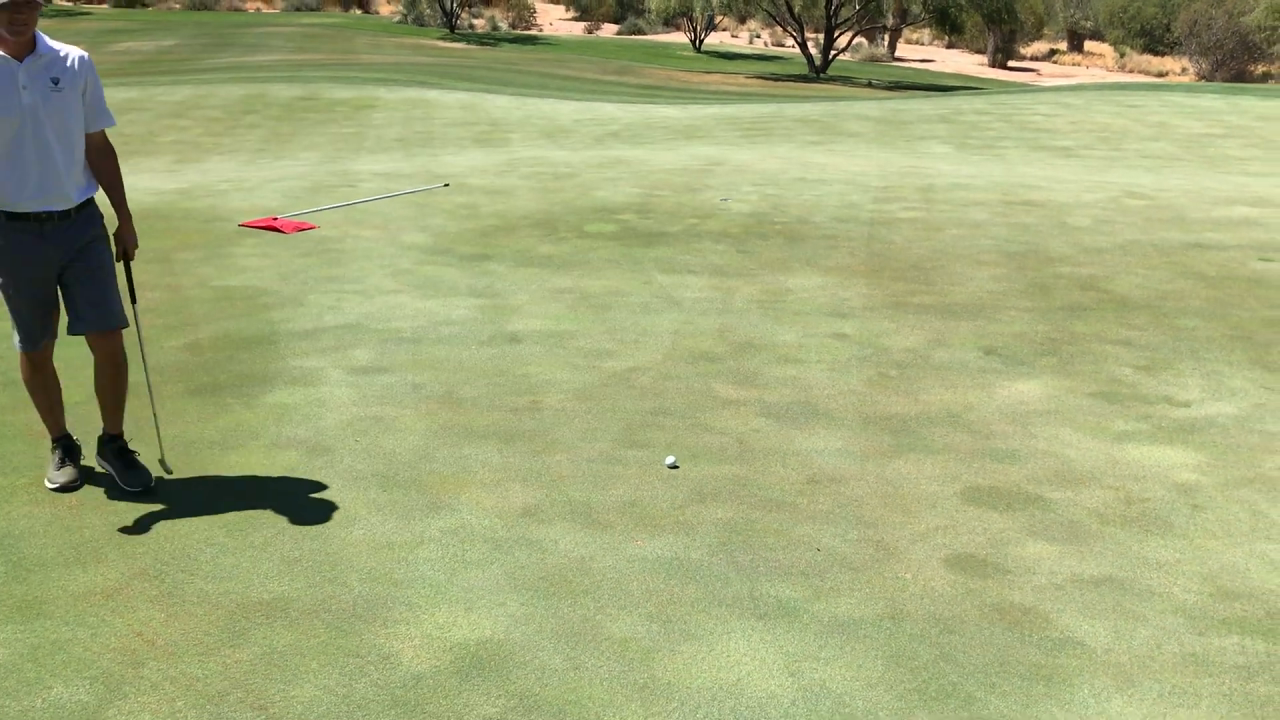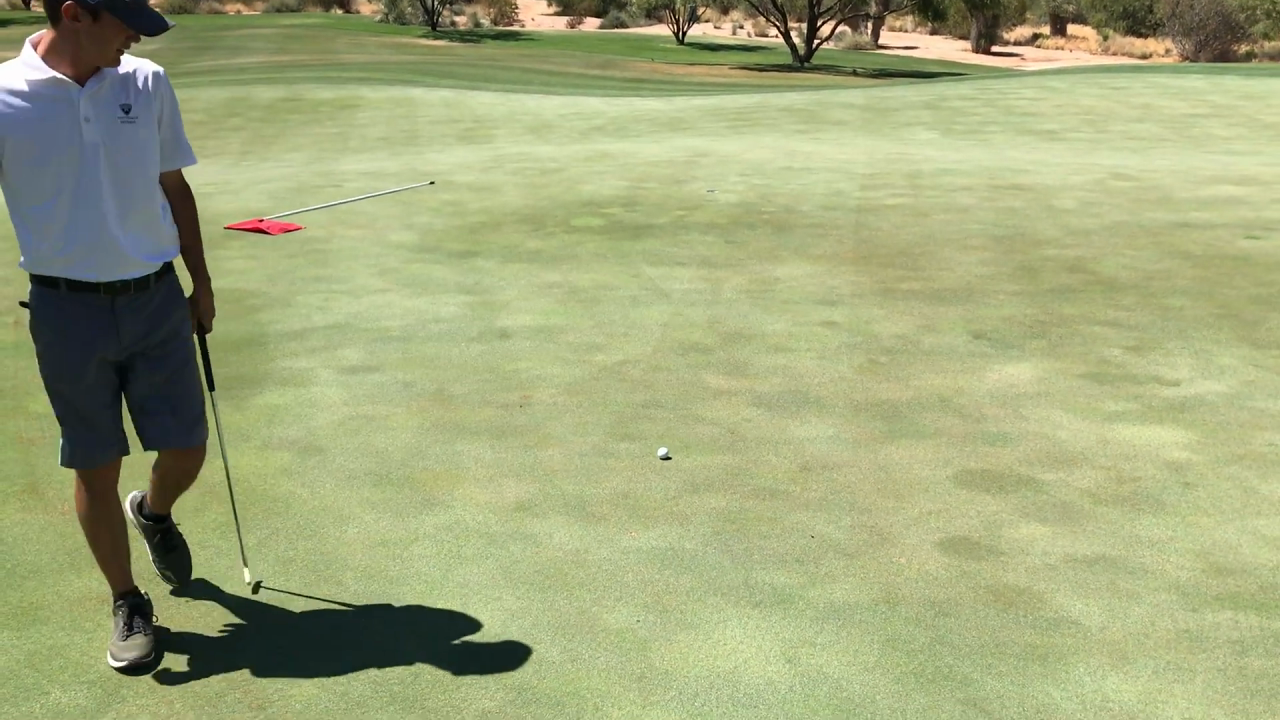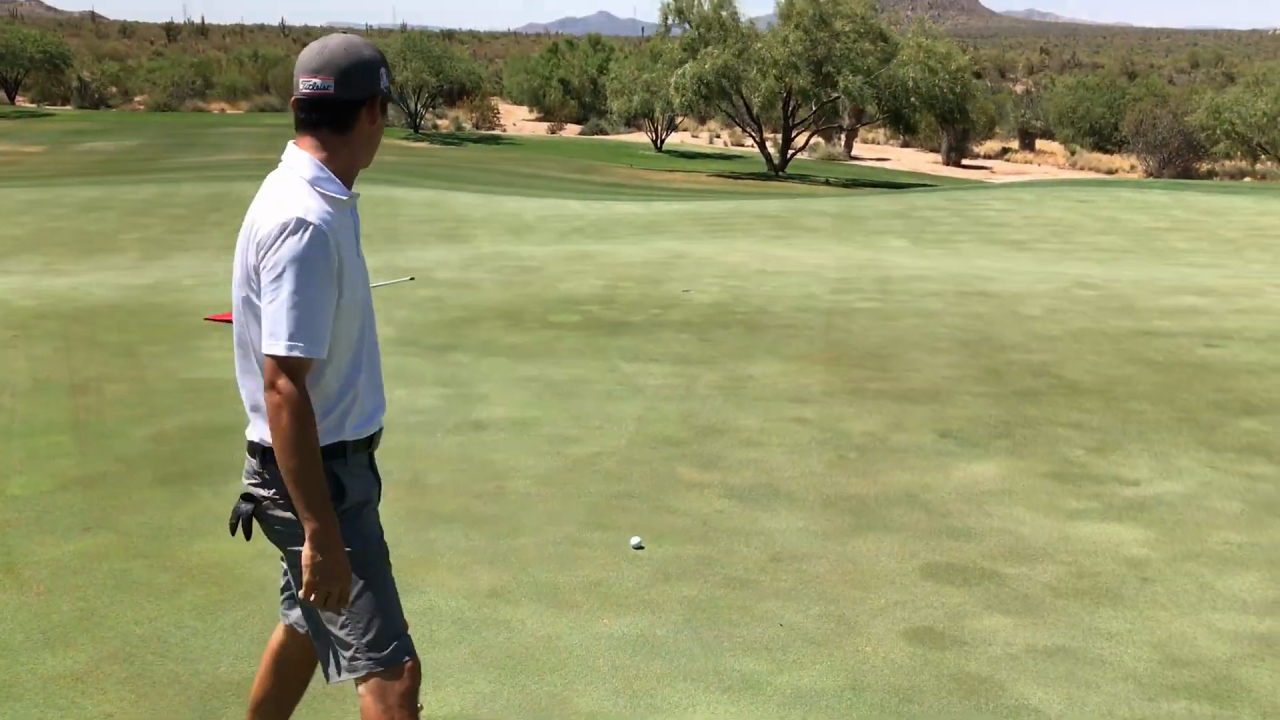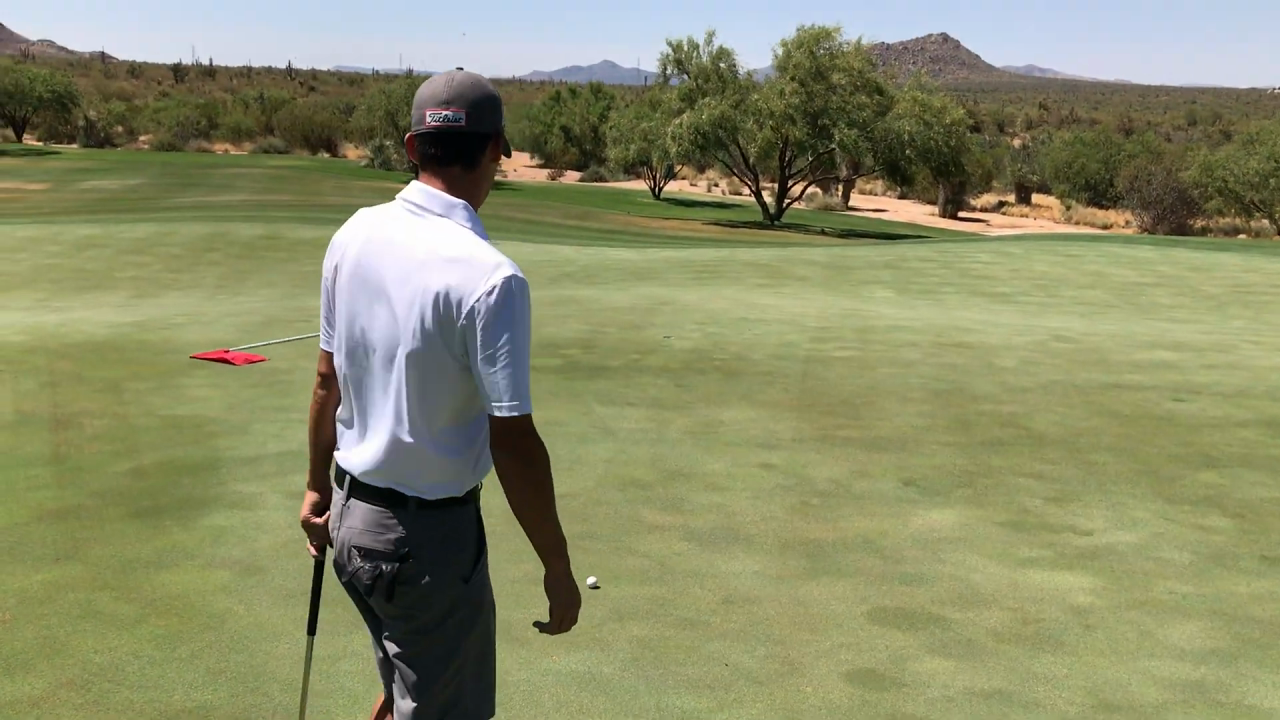
dt=1s
person 1, frame 1
left shoulder: (74, 64)
left elbow: (98, 147)
left wrist: (124, 220)
left hip: (80, 225)
left knee: (109, 339)
left ankle: (114, 444)
right ankle: (62, 446)
person 1, frame 2
left shoulder: (147, 84)
left wrist: (202, 281)
left hip: (156, 300)
right hip: (66, 310)
left knee: (185, 450)
right knee: (95, 468)
left ankle: (154, 509)
right ankle: (128, 604)
person 1, frame 3
left shoulder: (302, 198)
right shoulder: (304, 221)
right elbow: (285, 387)
right wrist: (320, 531)
left hip: (329, 460)
right hip: (314, 476)
left knee: (312, 627)
person 1, frame 4
left shoulder: (353, 235)
right shoulder: (490, 277)
left elbow: (327, 382)
right elbow: (513, 445)
left wrist: (318, 486)
right wrist: (557, 568)
left hip: (354, 510)
right hip: (430, 532)
